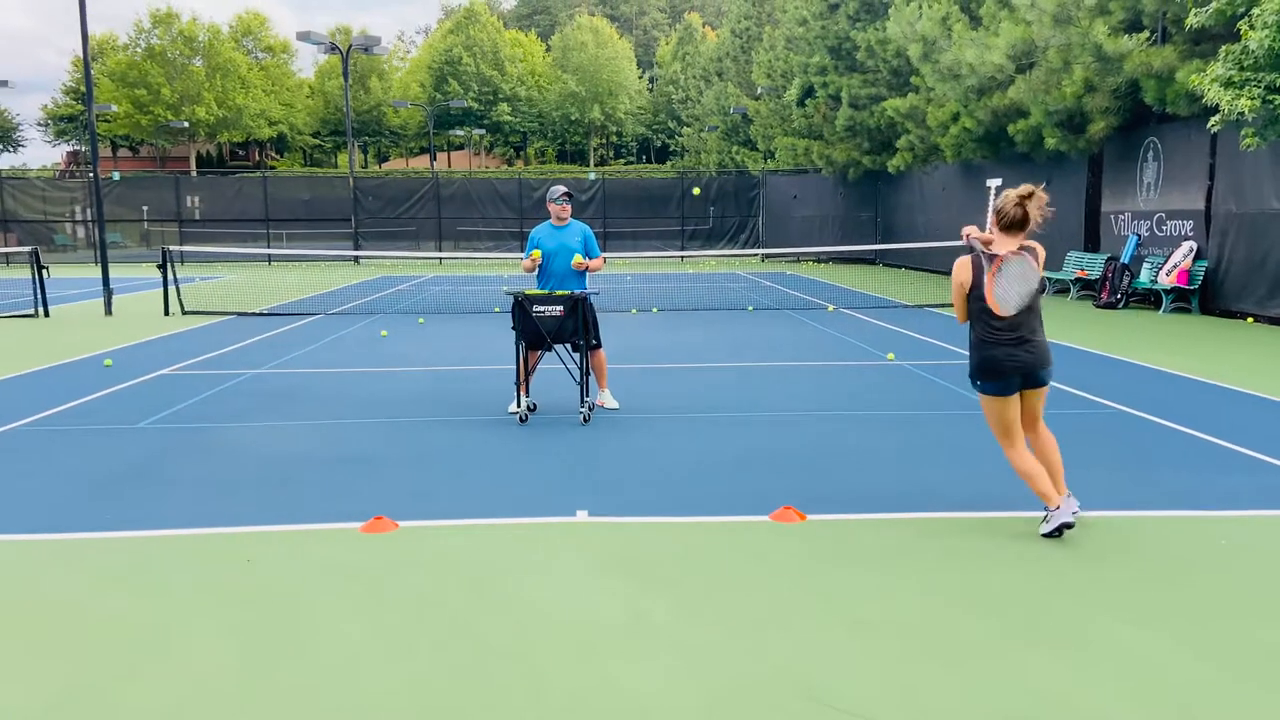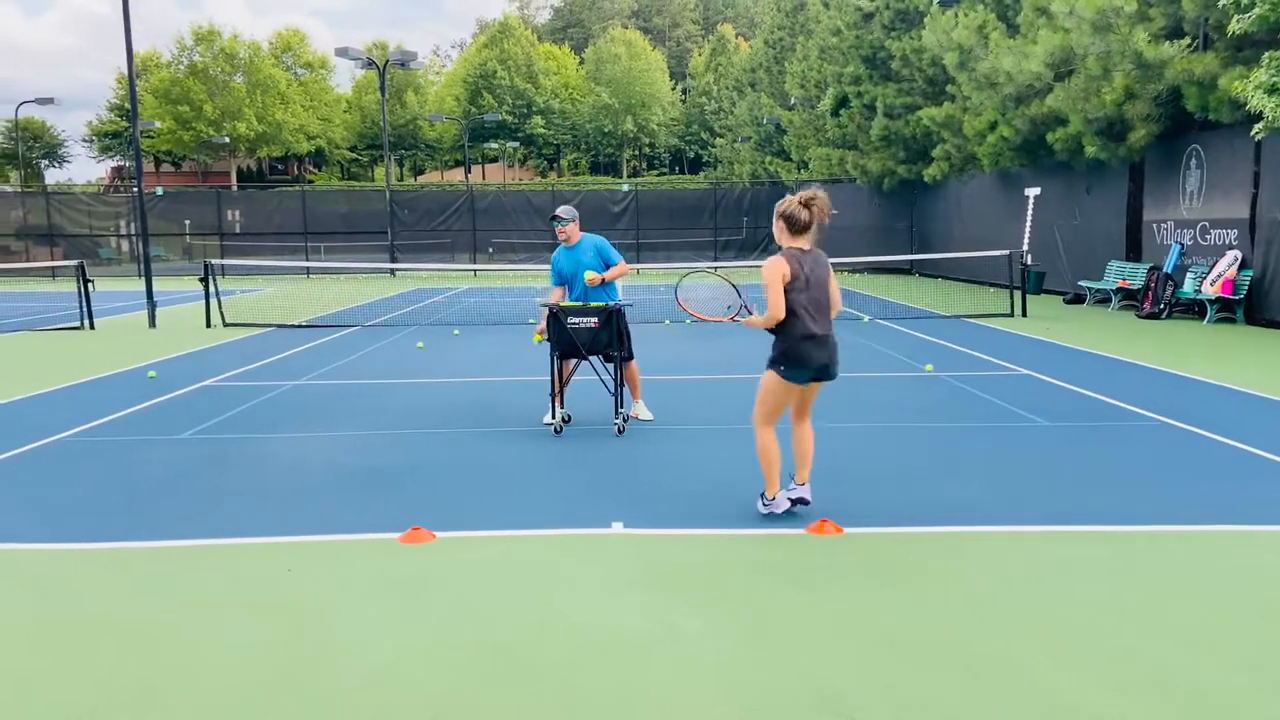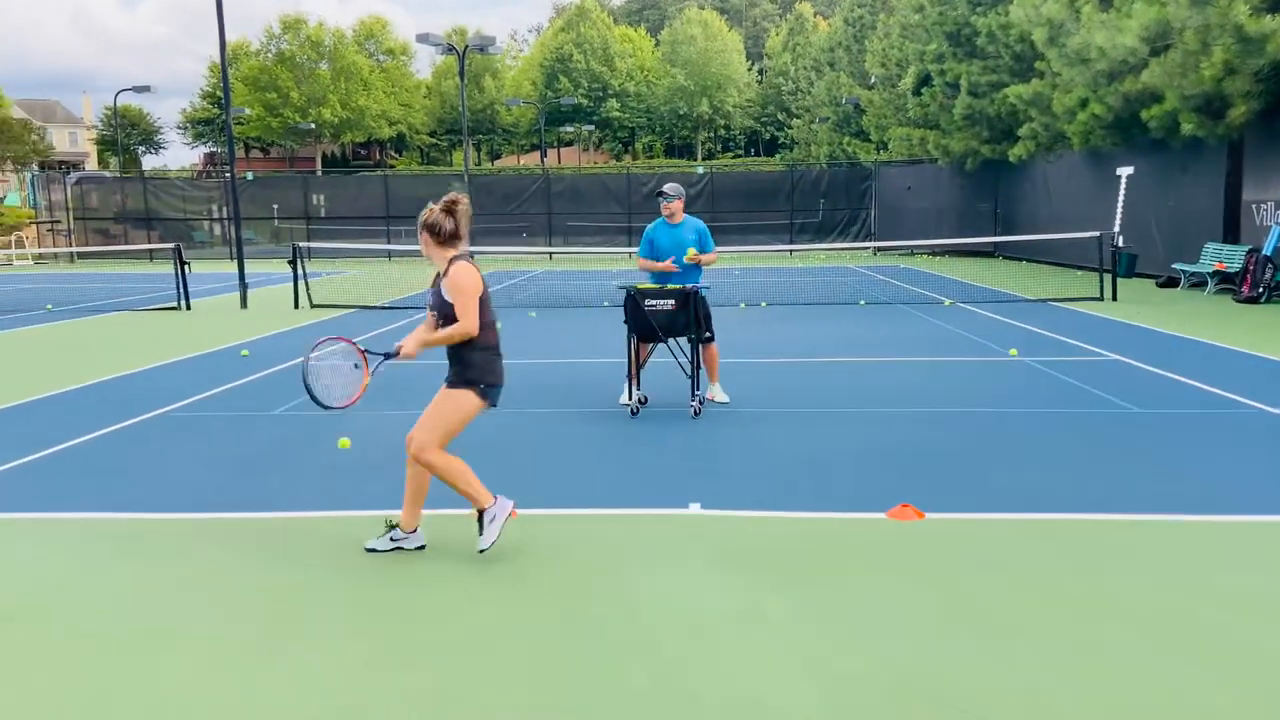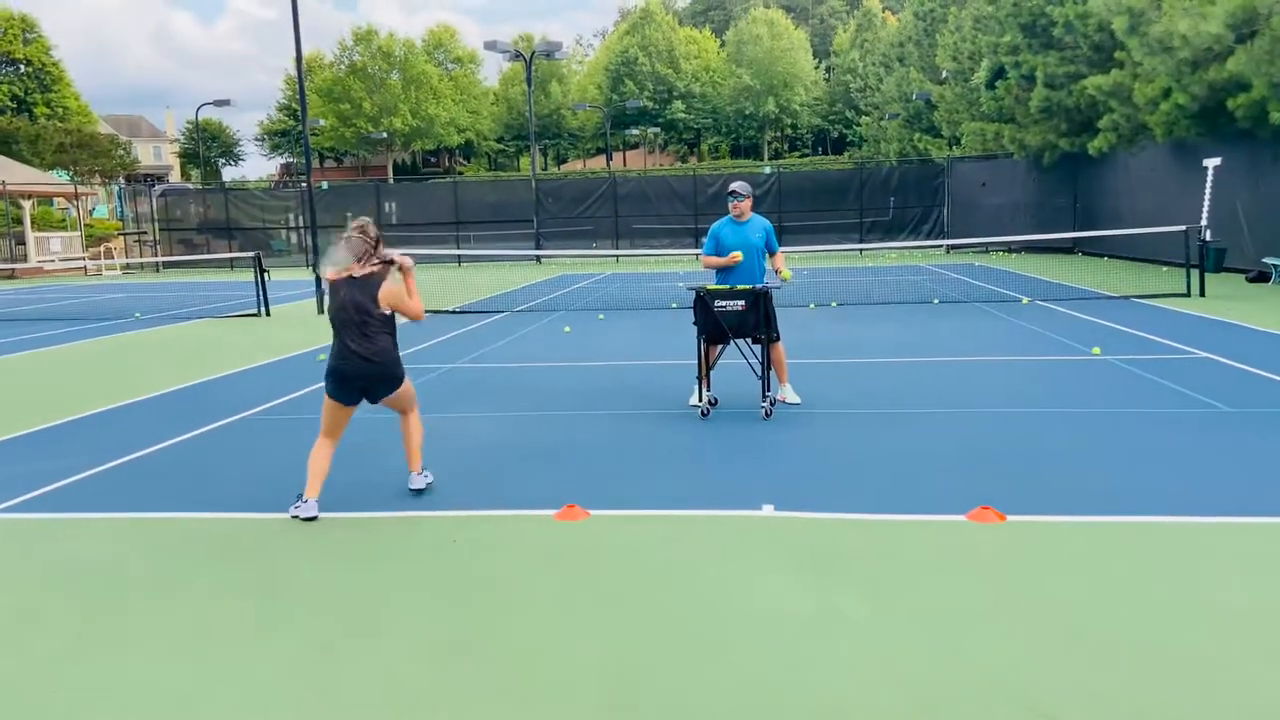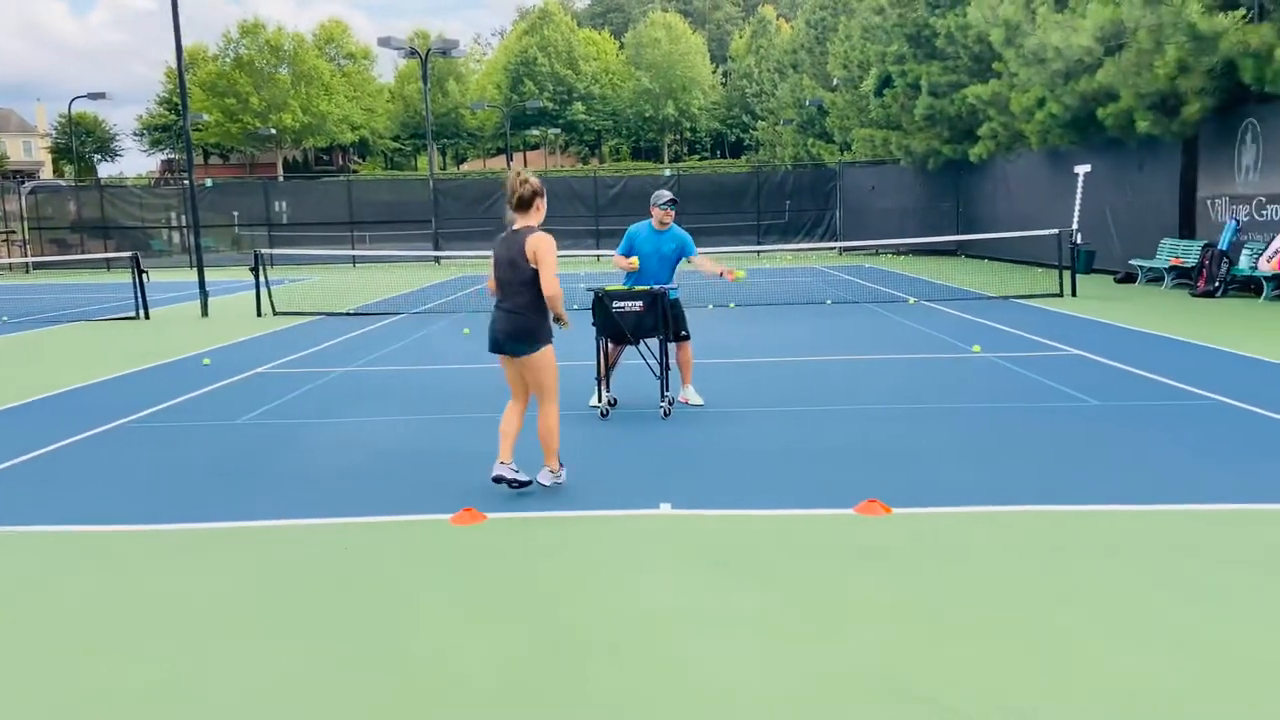
dt=1s
person 1, frame 1
left shoulder: (965, 265)
right shoulder: (1036, 255)
left elbow: (962, 315)
right wrist: (984, 239)
left hip: (990, 363)
right hip: (1034, 357)
left knee: (1013, 444)
right knee: (1034, 428)
left ankle: (1058, 509)
right ankle: (1064, 498)
person 1, frame 2
left shoulder: (776, 264)
right shoulder: (821, 259)
left elbow: (776, 315)
right elbow: (835, 306)
left wrist: (754, 321)
left hip: (793, 353)
right hip: (826, 351)
left knee: (763, 422)
right knee: (801, 418)
left ankle: (773, 496)
right ankle: (801, 487)
person 1, frame 3
left shoulder: (461, 271)
right shoulder: (442, 275)
left elbow: (469, 328)
right elbow: (431, 325)
left wrist: (421, 342)
right wrist: (412, 340)
left hip: (478, 375)
right hip: (463, 374)
left knee: (422, 449)
right knee: (416, 444)
left ankle: (489, 505)
right ankle: (407, 529)
person 1, frame 4
left shoulder: (335, 281)
right shoulder: (388, 285)
right elbow: (417, 314)
left wrist: (388, 267)
right wrist: (407, 274)
left hip: (344, 373)
right hip: (385, 371)
left knee: (327, 438)
right knee: (410, 410)
left ankle: (308, 500)
right ankle: (416, 475)
person 1, frame 5
left shoulder: (502, 241)
right shoulder: (541, 240)
right elbow: (551, 291)
right wrist: (560, 313)
left hip: (501, 328)
right hip: (530, 330)
left knee: (518, 400)
right knee: (548, 401)
left ankle: (504, 464)
right ankle: (551, 469)
person 2, frame 1
left shoulder: (583, 230)
right shoulder: (537, 232)
left elbow: (599, 262)
right elbow: (525, 266)
left wrist: (586, 265)
right wrist: (532, 263)
left knee: (594, 347)
right knee: (531, 348)
left ankle: (604, 393)
right ankle: (521, 396)
person 2, frame 2
left shoulder: (597, 243)
right shoulder: (557, 256)
left elbow: (623, 267)
right elbow: (558, 290)
left wrist: (602, 278)
right wrist: (545, 319)
left knee: (626, 359)
right knee: (563, 358)
left ankle: (637, 404)
right ankle: (556, 407)
person 2, frame 3
left shoulder: (698, 227)
right shoulder: (652, 230)
left elbow: (712, 255)
right elbow: (642, 262)
left wrist: (700, 259)
right wrist: (662, 267)
left knee: (708, 340)
right knee: (643, 340)
left ankle: (714, 387)
right ankle: (632, 387)
person 2, frame 4
left shoulder: (764, 225)
right shoulder: (718, 228)
left elbow: (775, 253)
right elbow: (705, 260)
left wrist: (780, 268)
right wrist: (726, 261)
left knee: (773, 341)
right knee: (711, 342)
left ankle: (784, 388)
right ankle: (702, 389)
person 2, frame 5
left shoulder: (680, 236)
right shoulder: (635, 231)
left elbow: (698, 259)
right elbow: (617, 258)
left wrist: (720, 271)
right wrist: (626, 265)
left hip: (666, 298)
left knee: (683, 340)
right knee: (616, 342)
left ankle: (687, 389)
right ankle: (601, 389)
